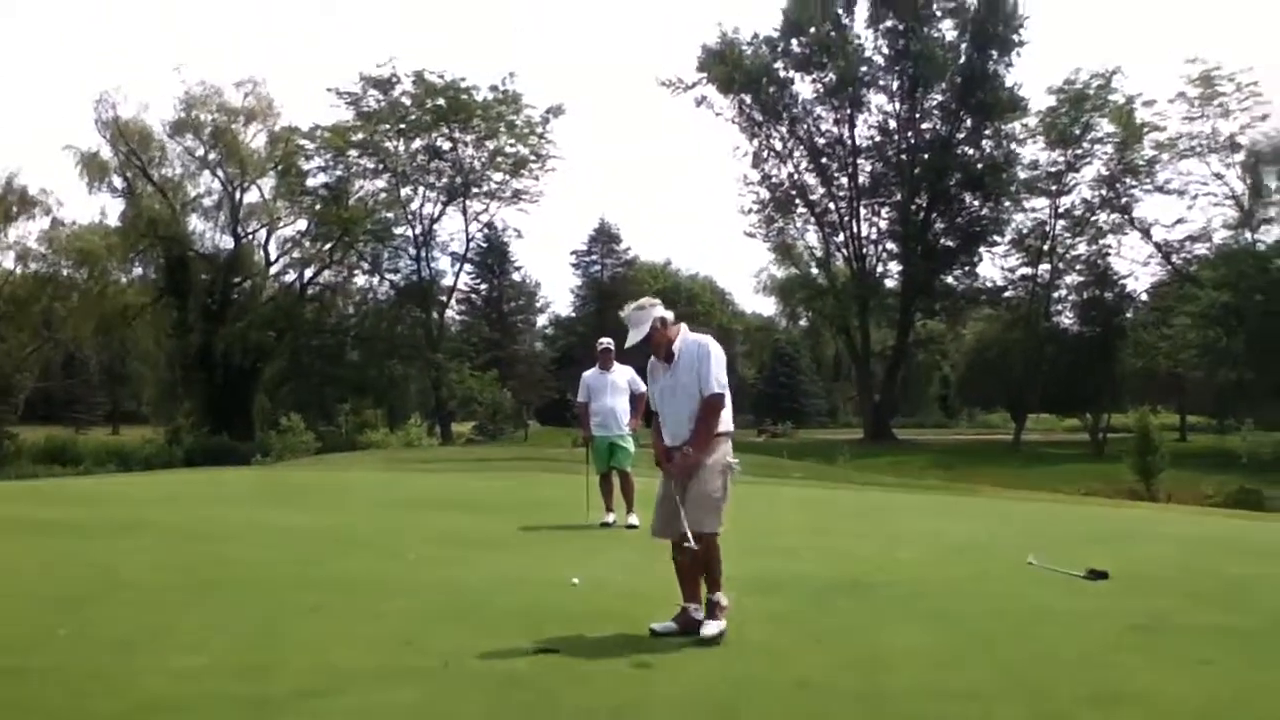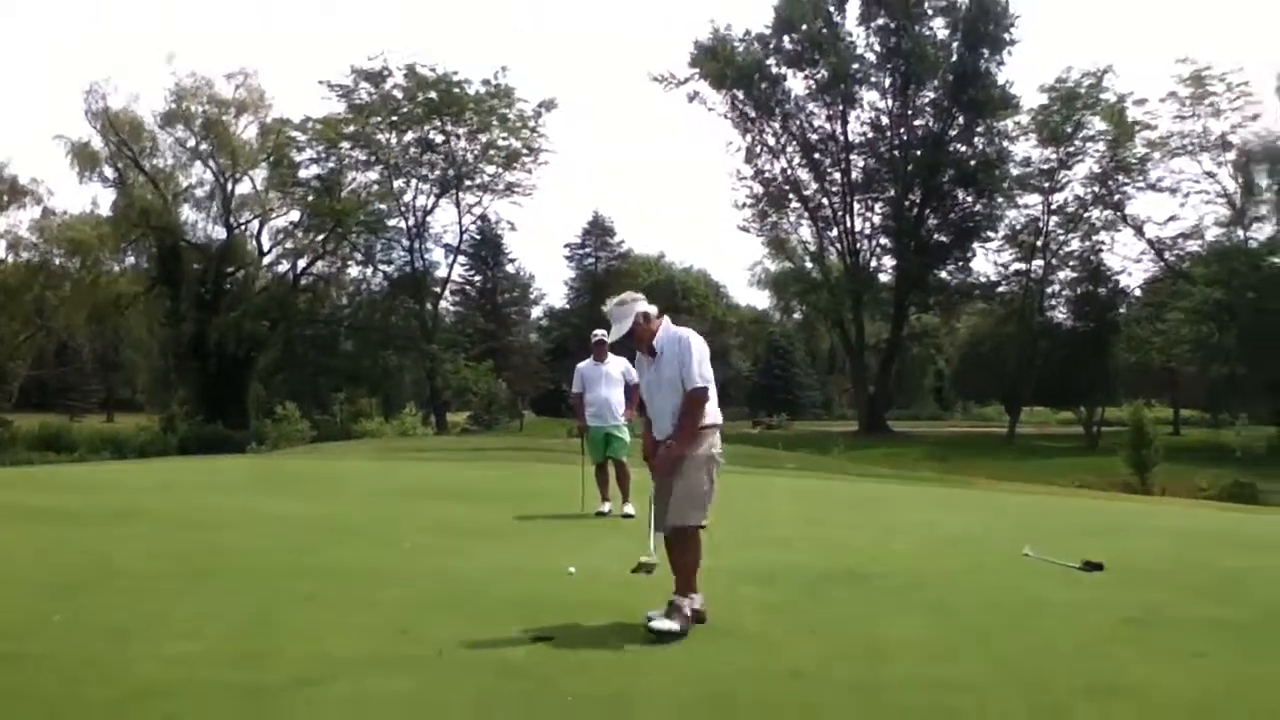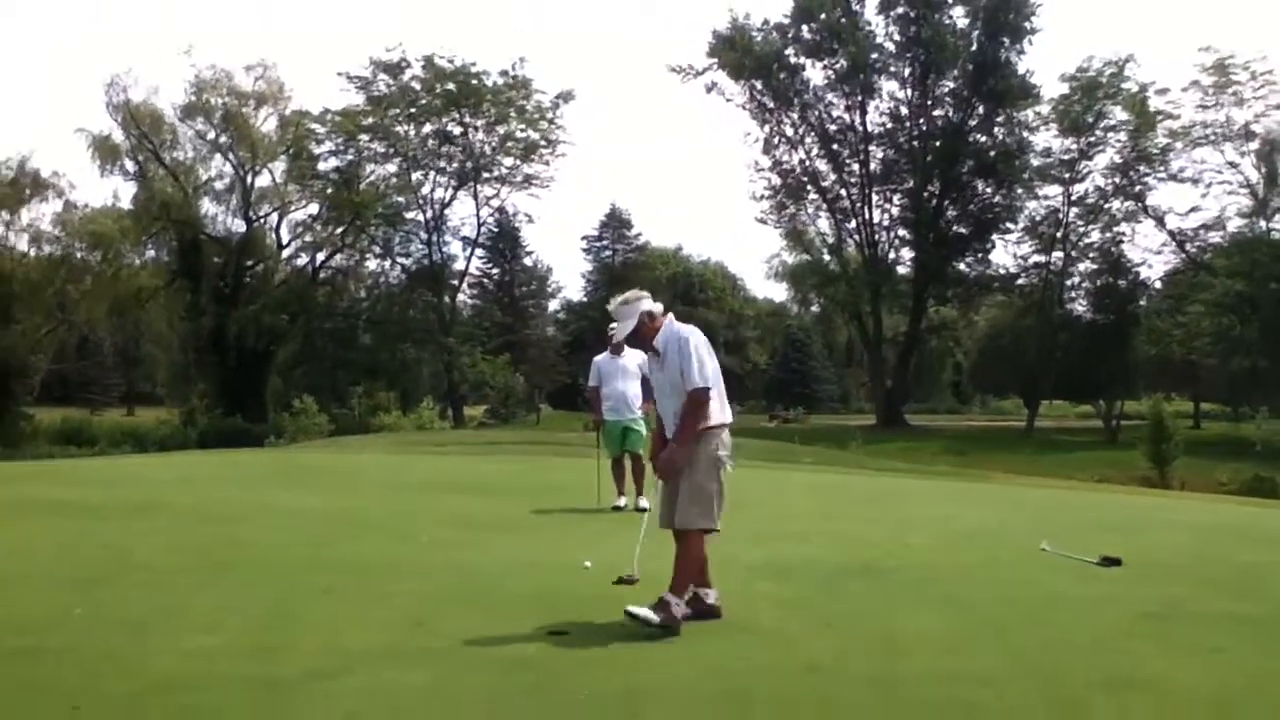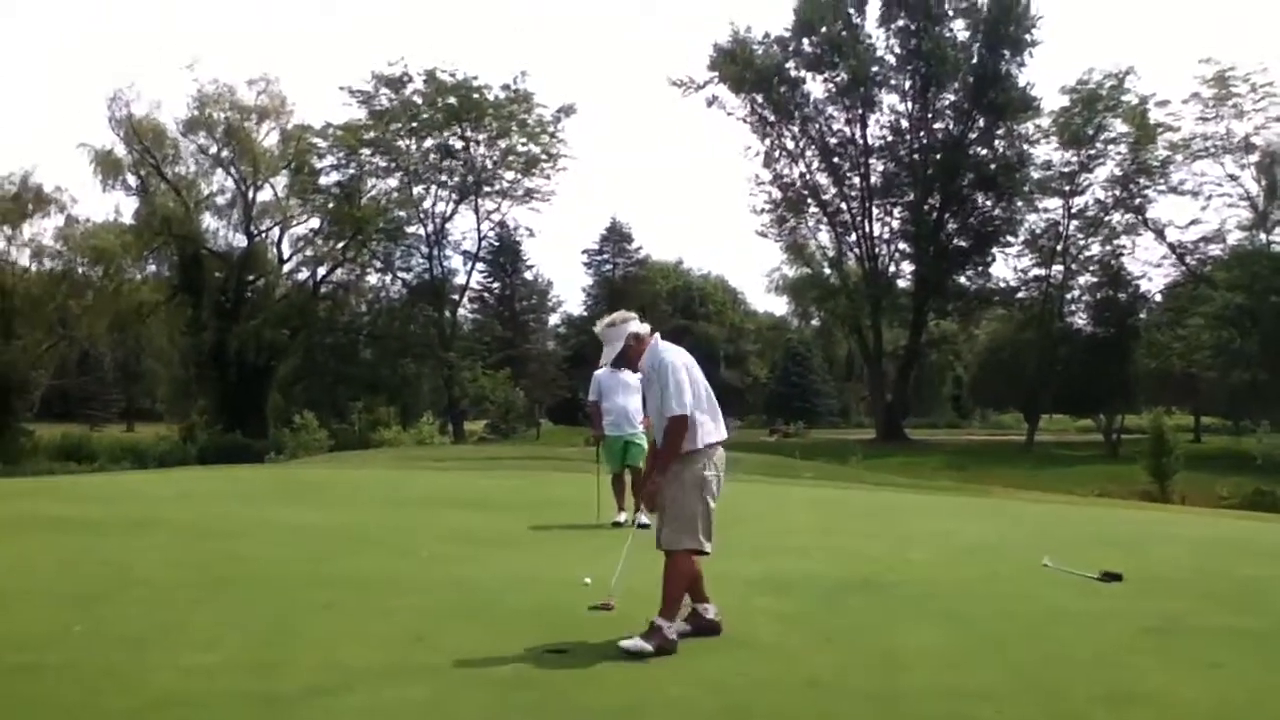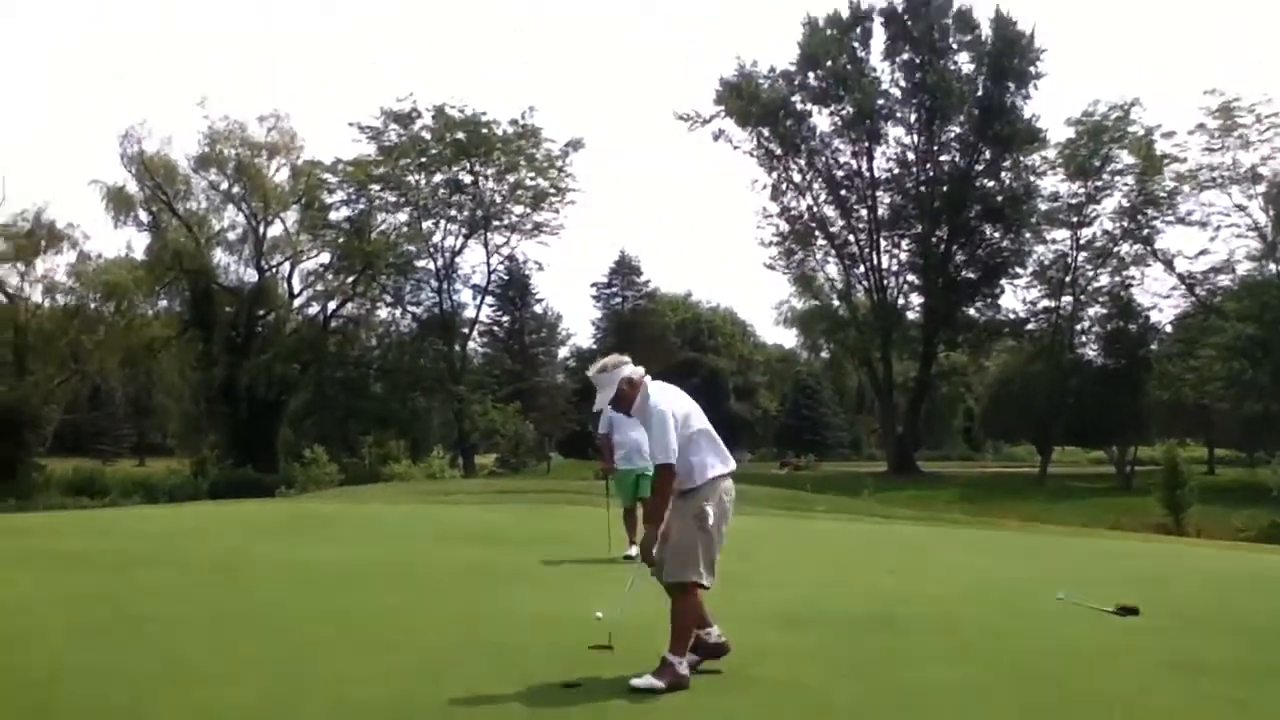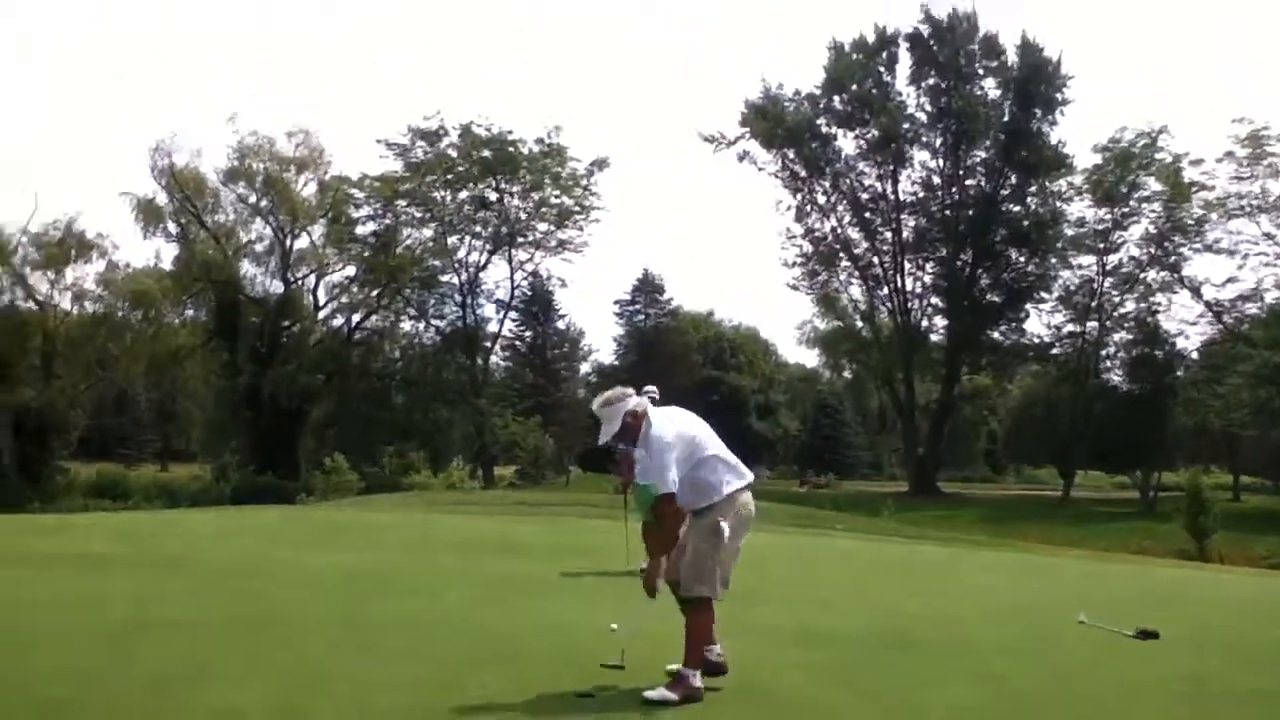
dt=0.1s
person 1, frame 1
left shoulder: (702, 347)
right shoulder: (655, 364)
left elbow: (714, 402)
left wrist: (691, 452)
right wrist: (660, 447)
left hip: (709, 450)
right hip: (677, 455)
left knee: (700, 529)
right knee: (676, 533)
left ankle: (715, 601)
right ankle: (692, 608)
person 1, frame 2
left shoulder: (685, 341)
right shoulder: (643, 356)
left elbow: (698, 397)
left wrist: (674, 446)
right wrist: (649, 441)
left hip: (695, 442)
right hip: (665, 448)
left knee: (684, 523)
right knee: (670, 527)
left ankle: (683, 604)
right ankle: (687, 603)
person 1, frame 3
left shoulder: (684, 338)
right shoulder: (656, 351)
left elbow: (698, 397)
left wrist: (675, 447)
right wrist: (660, 446)
left hip: (705, 439)
right hip: (682, 441)
left knee: (692, 523)
right knee: (682, 523)
left ankle: (672, 605)
right ankle: (704, 598)
person 1, frame 4
left shoulder: (668, 361)
right shoulder: (650, 367)
left elbow: (680, 423)
left wrist: (658, 476)
right wrist: (651, 469)
left hip: (698, 458)
right hip: (675, 461)
left knee: (679, 544)
right knee: (674, 543)
left ankle: (664, 629)
right ankle: (704, 612)
person 1, frame 5
left shoulder: (656, 406)
right shoulder: (654, 396)
left elbow: (666, 472)
left wrist: (651, 530)
right wrist: (655, 516)
left hip: (707, 489)
right hip: (690, 490)
left knee: (683, 575)
right knee: (666, 568)
left ankle: (677, 665)
right ankle: (709, 635)
person 1, frame 6
left shoulder: (660, 435)
right shoulder: (663, 419)
left elbow: (666, 502)
left wrist: (655, 559)
left hip: (725, 504)
right hip: (708, 504)
left knee: (698, 590)
right knee: (679, 579)
left ankle: (690, 678)
right ankle: (710, 653)
